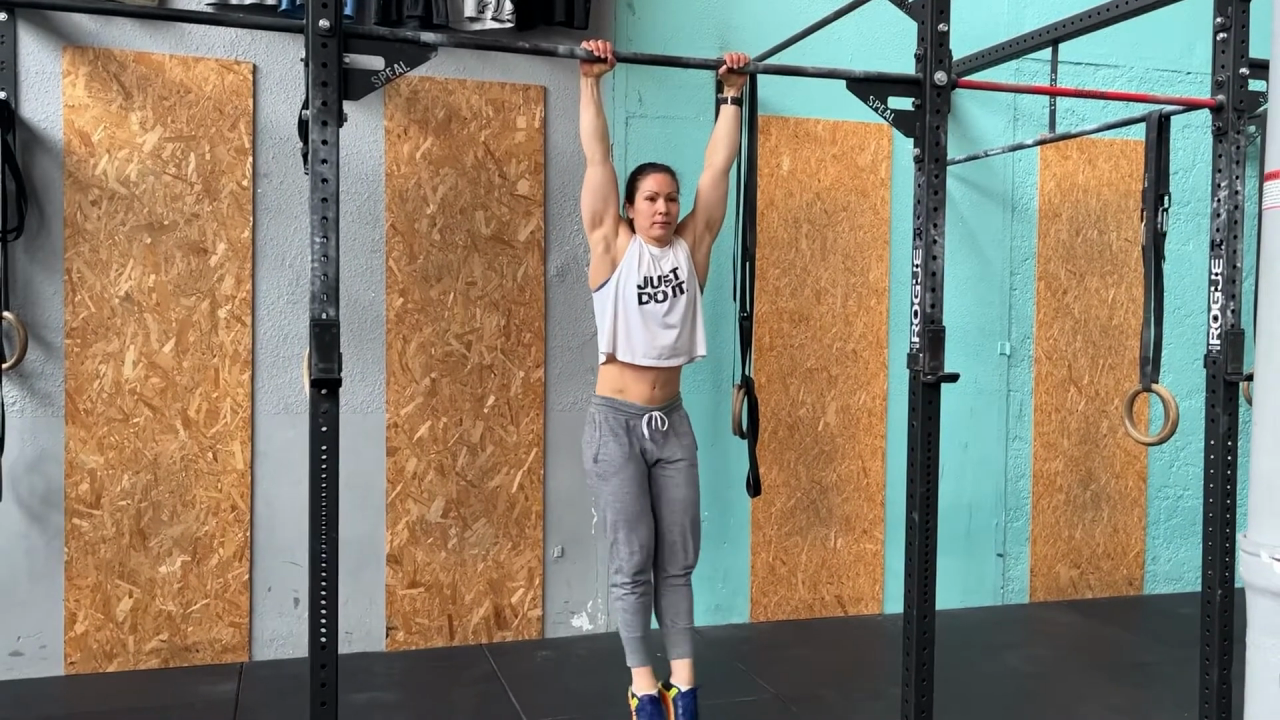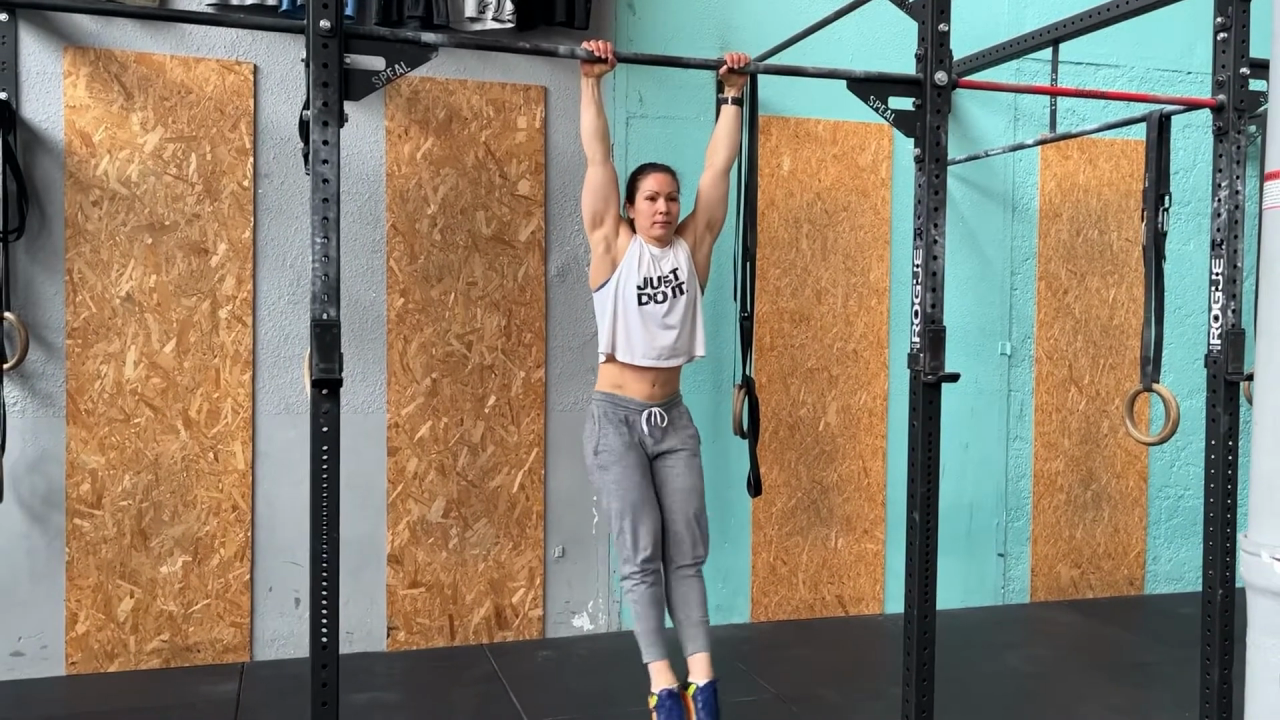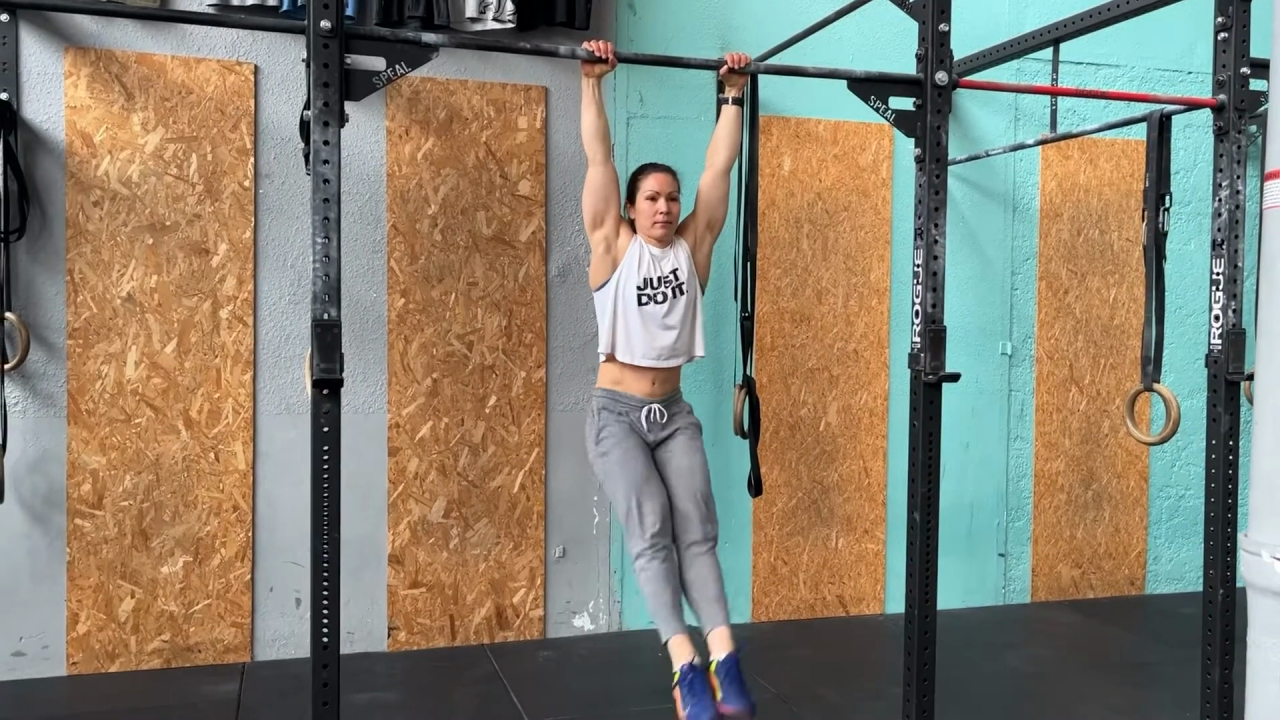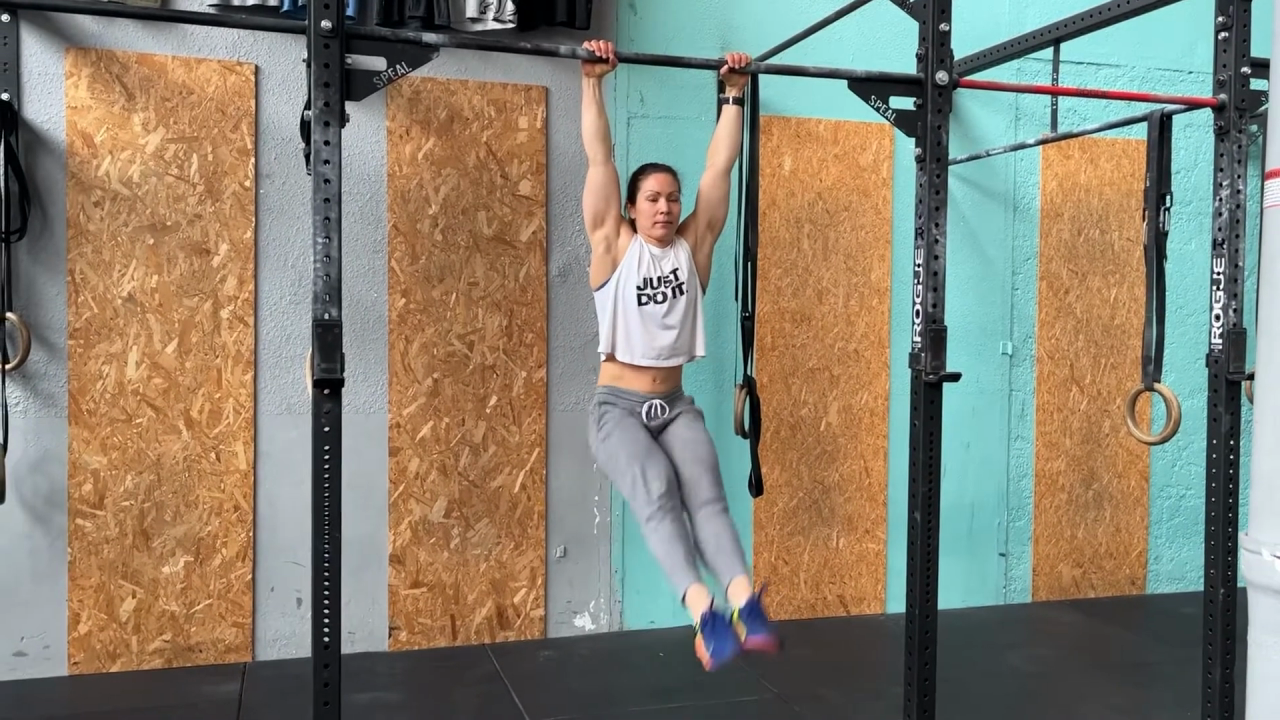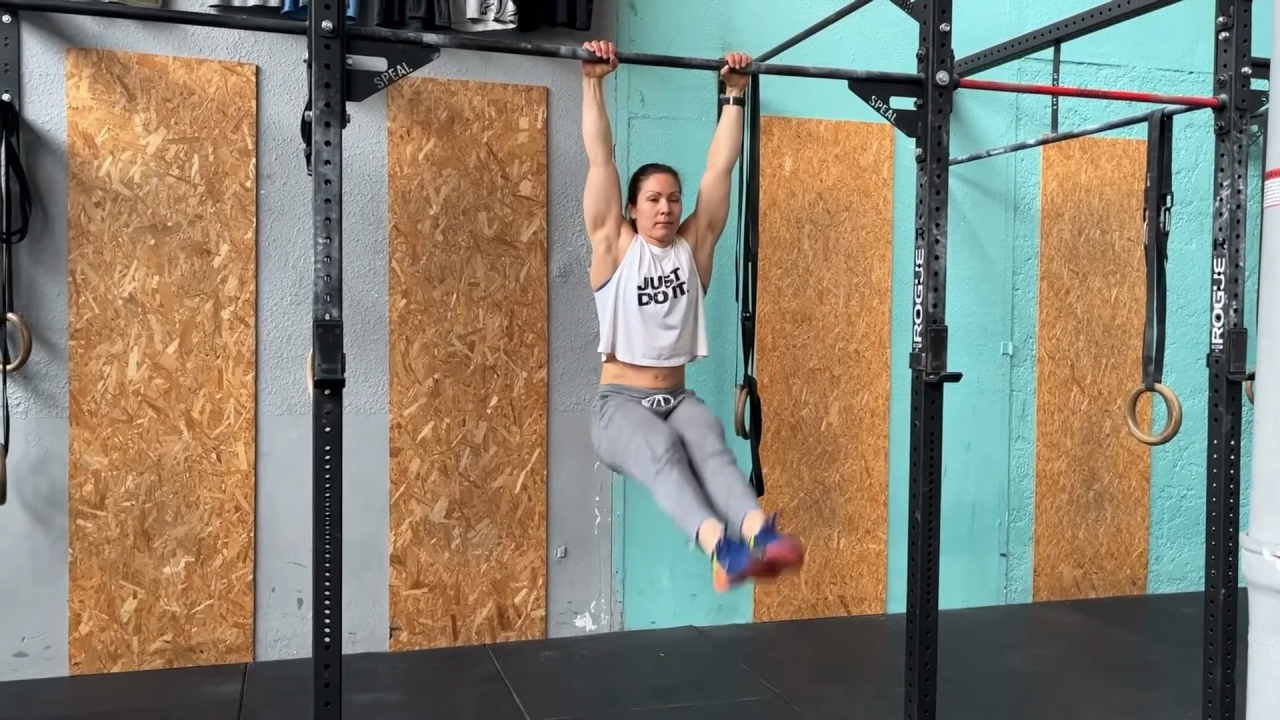
dt=0.1s
person 1, frame 1
left shoulder: (692, 247)
right shoulder: (612, 247)
left elbow: (718, 168)
right elbow: (597, 160)
left wrist: (732, 94)
right wrist: (591, 82)
left hip: (672, 423)
right hip: (616, 422)
left knee: (677, 563)
right knee: (633, 562)
person 1, frame 2
left shoulder: (692, 246)
right shoulder: (611, 247)
left elbow: (719, 167)
right elbow: (597, 158)
left wrist: (733, 95)
right wrist: (591, 81)
left hip: (673, 418)
right hip: (615, 417)
left knee: (687, 551)
right knee: (642, 552)
person 1, frame 3
left shoulder: (692, 246)
right shoulder: (612, 247)
left elbow: (718, 170)
right elbow: (599, 161)
left wrist: (733, 95)
right wrist: (592, 83)
left hip: (674, 413)
right hip: (617, 413)
left knee: (697, 533)
right knee: (650, 529)
left ankle: (723, 660)
right ankle: (685, 664)
person 1, frame 4
left shoulder: (691, 247)
right shoulder: (613, 244)
left elbow: (719, 170)
right elbow: (600, 160)
left wrist: (734, 97)
right wrist: (592, 84)
left hip: (676, 406)
right hip: (617, 409)
left knee: (706, 491)
right knee: (657, 494)
left ankle: (745, 603)
right ankle: (707, 612)
person 1, frame 5
left shoulder: (694, 244)
right shoulder: (613, 244)
left elbow: (720, 169)
right elbow: (599, 162)
left wrist: (734, 94)
right wrist: (592, 83)
left hip: (677, 399)
right hip: (620, 404)
left knee: (711, 453)
right knee: (661, 452)
left ankle: (757, 534)
right ankle: (719, 544)
